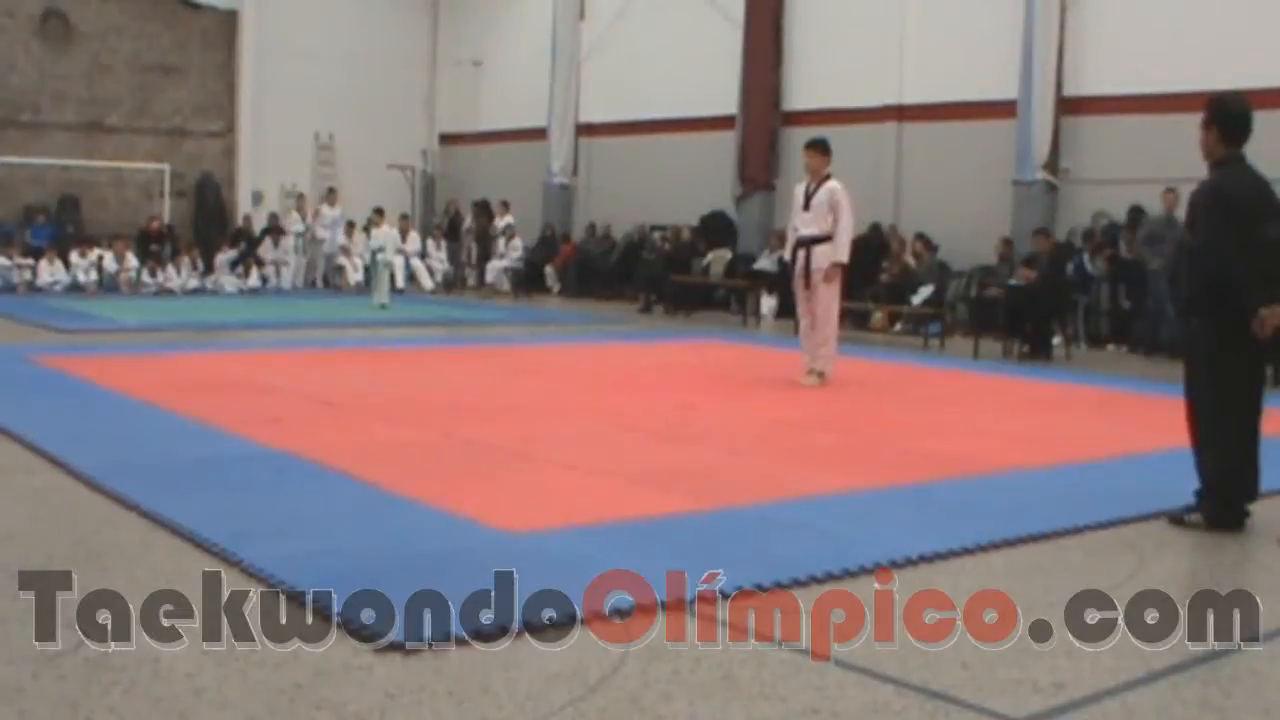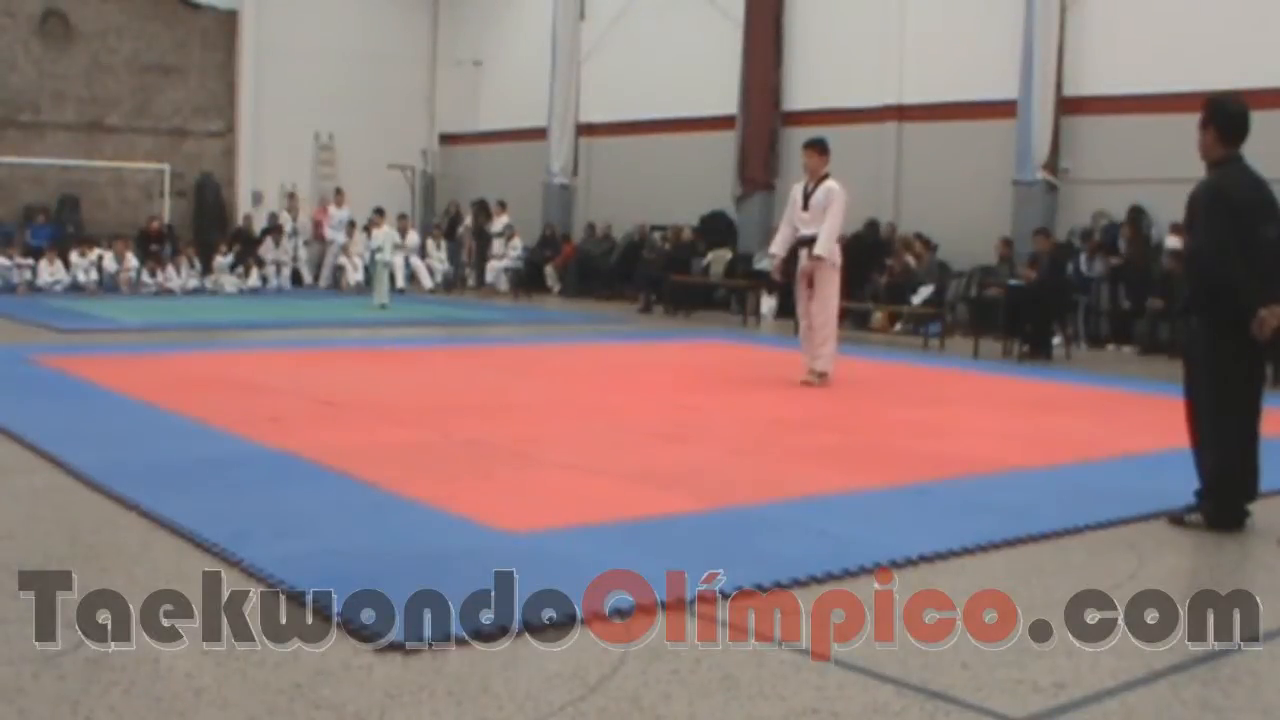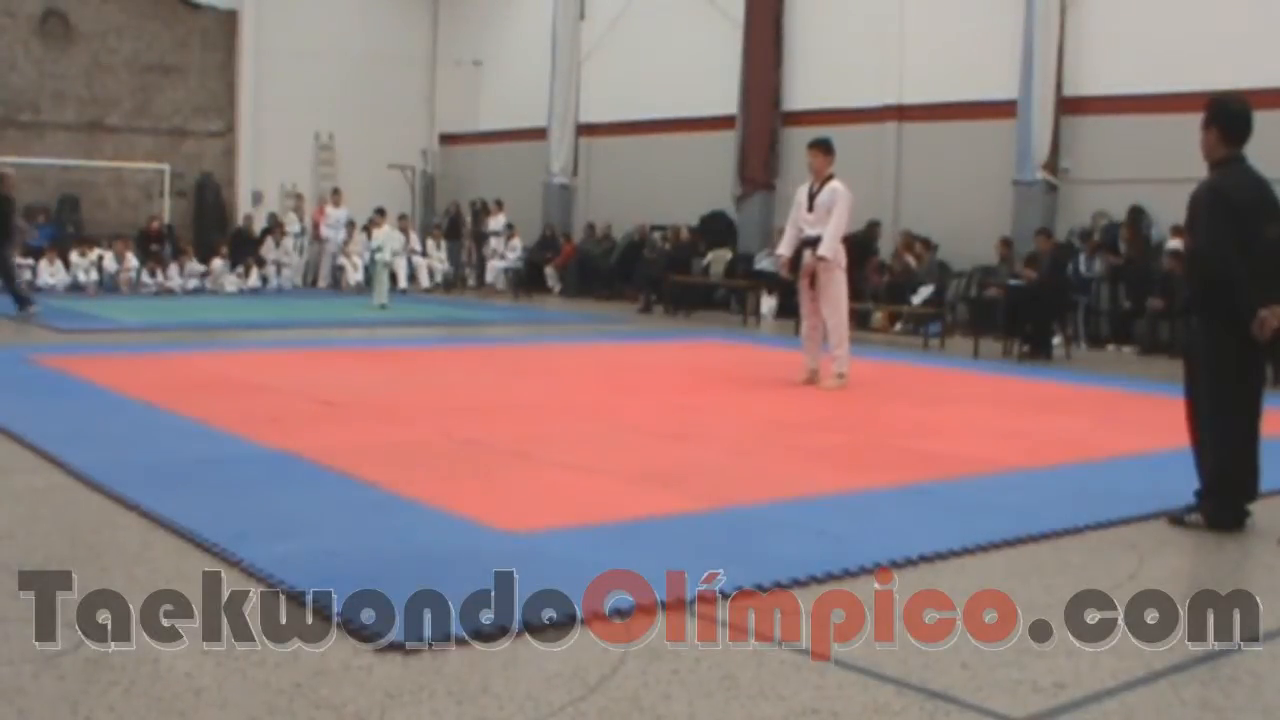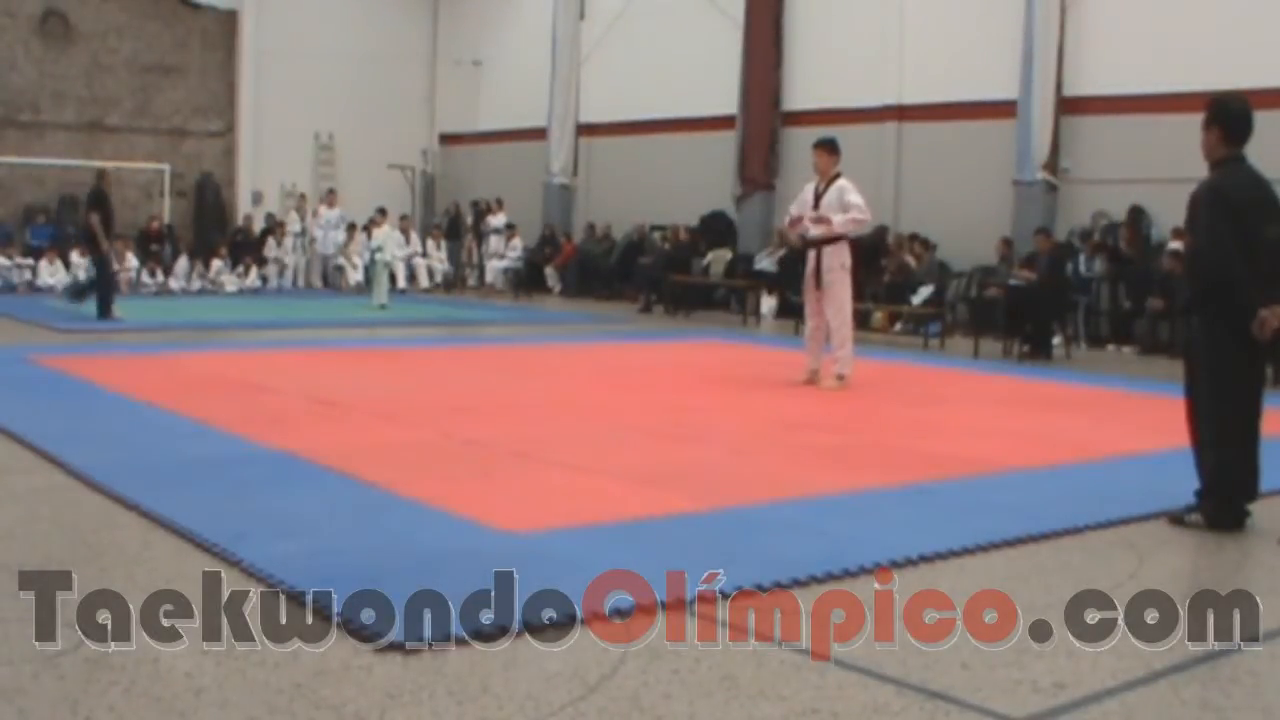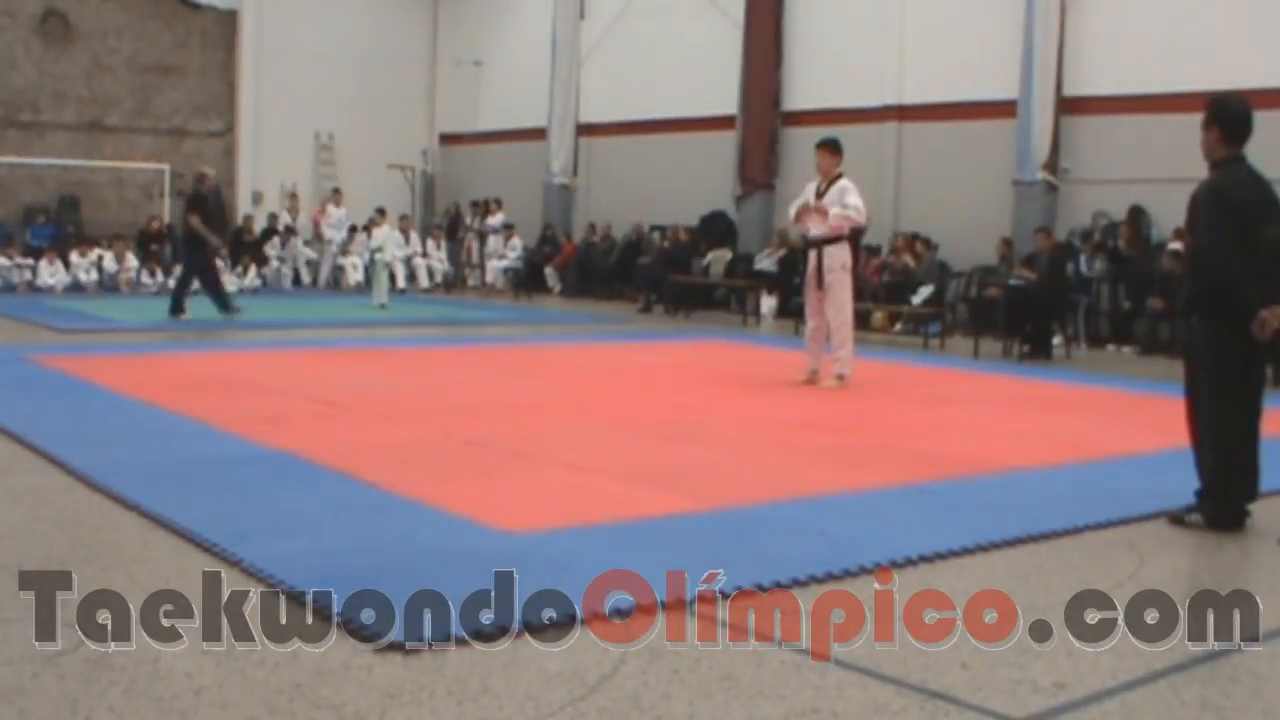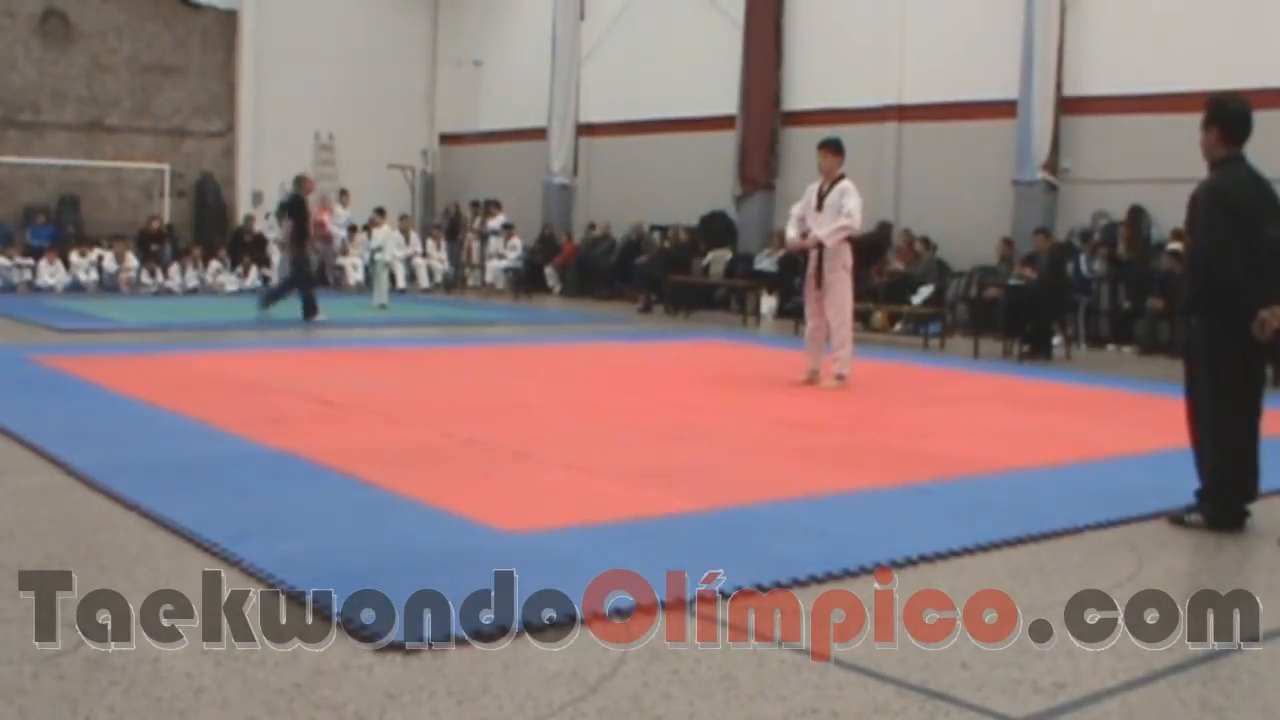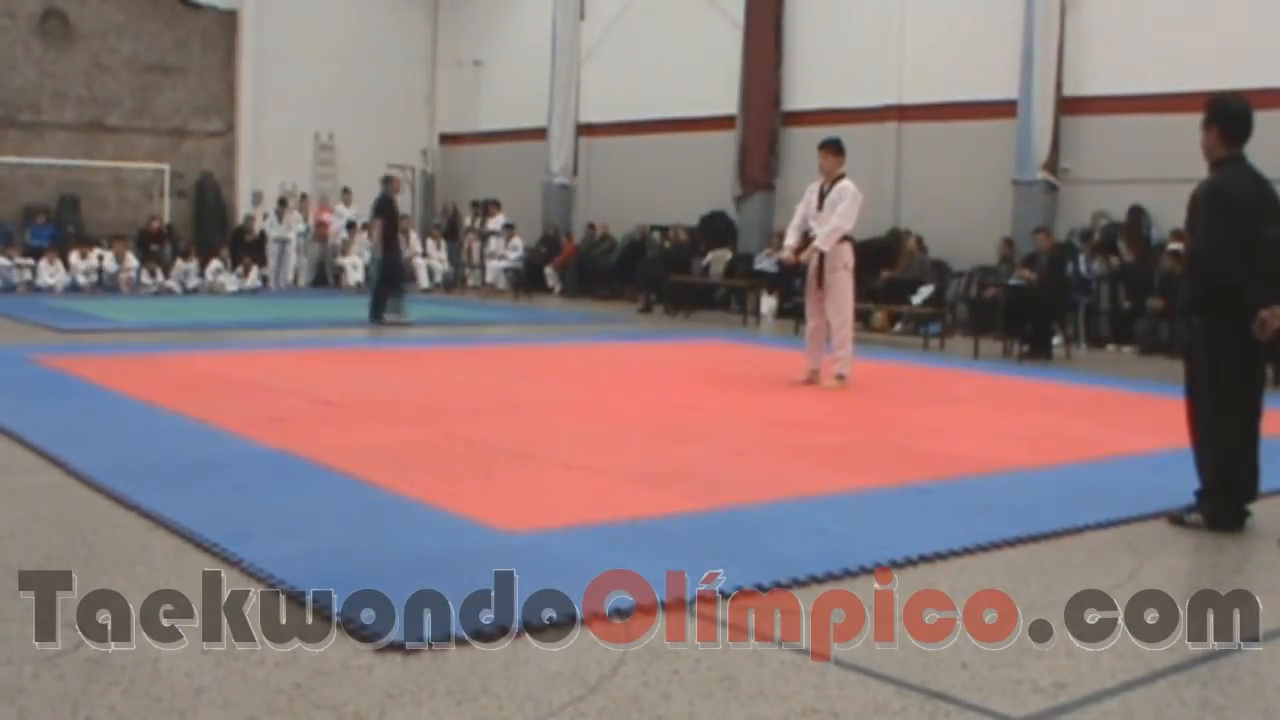
dt=0.7s
person 1, frame 1
left shoulder: (1213, 191)
left elbow: (1211, 261)
left hip: (1216, 316)
left knee: (1213, 411)
right knee: (1240, 408)
left ankle: (1220, 506)
right ankle: (1234, 499)
person 1, frame 2
left shoulder: (1211, 192)
left elbow: (1209, 262)
left hip: (1218, 317)
left knee: (1213, 410)
right knee: (1240, 407)
left ankle: (1220, 506)
right ankle: (1235, 499)
person 1, frame 3
left shoulder: (1212, 192)
left elbow: (1211, 262)
left hip: (1218, 317)
left knee: (1214, 411)
right knee: (1240, 408)
left ankle: (1220, 506)
right ankle: (1234, 499)
person 1, frame 4
left shoulder: (1212, 192)
left elbow: (1210, 262)
left hip: (1219, 316)
left knee: (1213, 410)
right knee: (1241, 407)
left ankle: (1220, 505)
right ankle: (1235, 499)
person 1, frame 5
left shoulder: (1213, 192)
left elbow: (1209, 262)
left hip: (1218, 316)
left knee: (1214, 410)
right knee: (1241, 407)
left ankle: (1219, 506)
right ankle: (1234, 499)
person 1, frame 6
left shoulder: (1212, 191)
left elbow: (1209, 262)
left hip: (1218, 317)
left knee: (1214, 410)
right knee: (1241, 407)
left ankle: (1220, 506)
right ankle: (1235, 500)
person 1, frame 7
left shoulder: (1212, 192)
left elbow: (1209, 262)
left hip: (1217, 316)
left knee: (1214, 411)
right knee: (1241, 407)
left ankle: (1220, 506)
right ankle: (1235, 499)
person 2, frame 1
left shoulder: (835, 190)
right shoulder: (800, 190)
left elbow: (844, 228)
left wrist: (837, 262)
right wrist: (791, 258)
left hip: (824, 256)
right hip: (802, 256)
left knee: (824, 314)
right knee: (805, 313)
left ankle: (821, 368)
right ankle: (812, 365)
person 2, frame 2
left shoulder: (833, 190)
right shoulder: (797, 190)
left elbow: (831, 227)
right elbow: (787, 225)
left wrist: (816, 259)
right wrist: (778, 256)
left hip: (824, 257)
right hip: (800, 255)
left knee: (823, 314)
right knee: (804, 314)
left ankle: (823, 369)
right ankle: (812, 366)
person 2, frame 3
left shoulder: (838, 191)
right shoulder: (803, 191)
left elbow: (836, 228)
right elbow: (793, 226)
left wrist: (819, 257)
right wrist: (785, 255)
left hip: (829, 257)
right hip: (805, 256)
left knee: (834, 314)
right knee: (809, 315)
left ankle: (840, 372)
right ankle: (812, 368)
person 2, frame 4
left shoulder: (844, 188)
right shoulder: (809, 189)
left elbow: (863, 216)
right elbow: (795, 215)
left wrist: (832, 221)
right wrist: (793, 223)
left hip: (835, 254)
right hip: (813, 255)
left knee: (838, 315)
right knee: (813, 315)
left ankle: (841, 372)
right ankle: (813, 368)
person 2, frame 5
left shoulder: (845, 187)
right shoulder: (811, 188)
left elbow: (858, 216)
right elbow: (796, 216)
left wrist: (828, 212)
right wrist: (800, 213)
left hip: (835, 254)
right hip: (814, 254)
left knee: (838, 314)
right knee: (814, 315)
left ankle: (841, 372)
right ankle: (813, 368)
person 2, frame 6
left shoulder: (847, 189)
right shoulder: (812, 189)
left elbow: (851, 222)
right elbow: (796, 216)
left wrist: (818, 238)
right wrist: (794, 237)
left hip: (836, 255)
right hip: (814, 257)
left knee: (839, 315)
right knee: (813, 315)
left ankle: (841, 372)
right ankle: (813, 368)
person 2, frame 7
left shoulder: (848, 190)
right shoulder: (813, 189)
left elbow: (838, 225)
right elbow: (799, 219)
left wrist: (811, 249)
right wrist: (790, 247)
left hip: (837, 255)
right hip: (815, 255)
left knee: (839, 315)
right knee: (814, 315)
left ankle: (841, 372)
right ankle: (813, 368)
